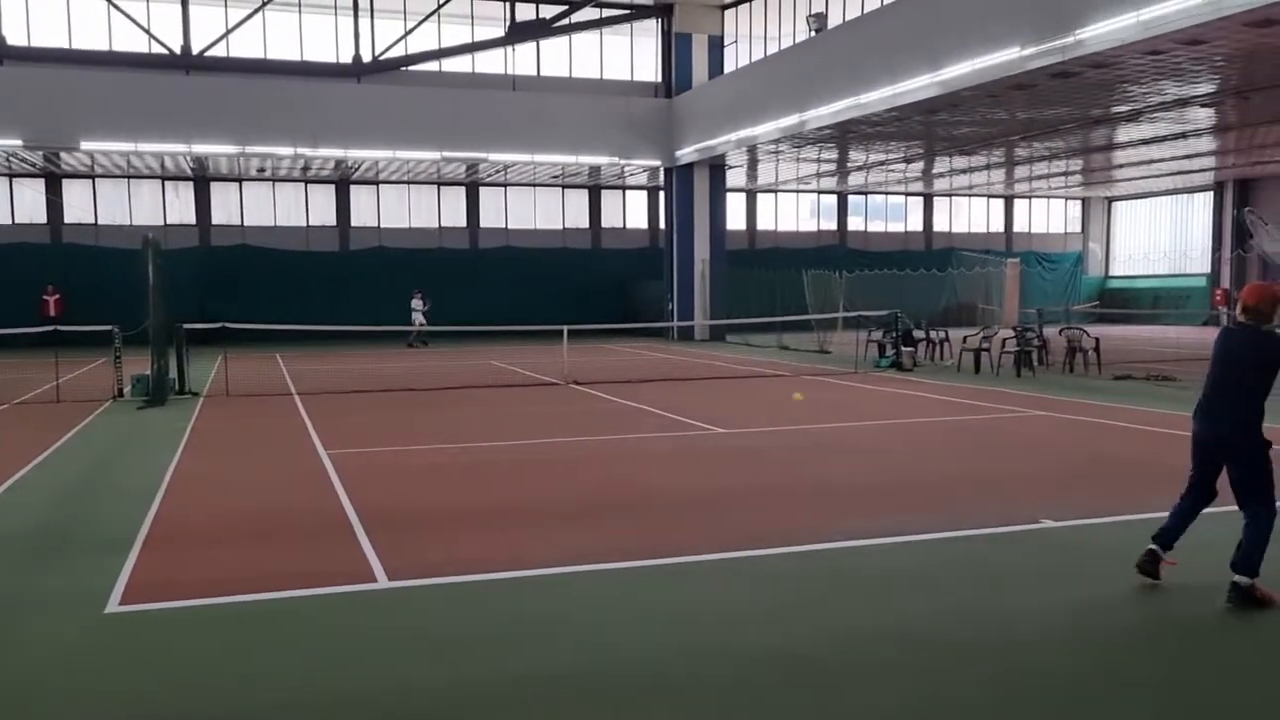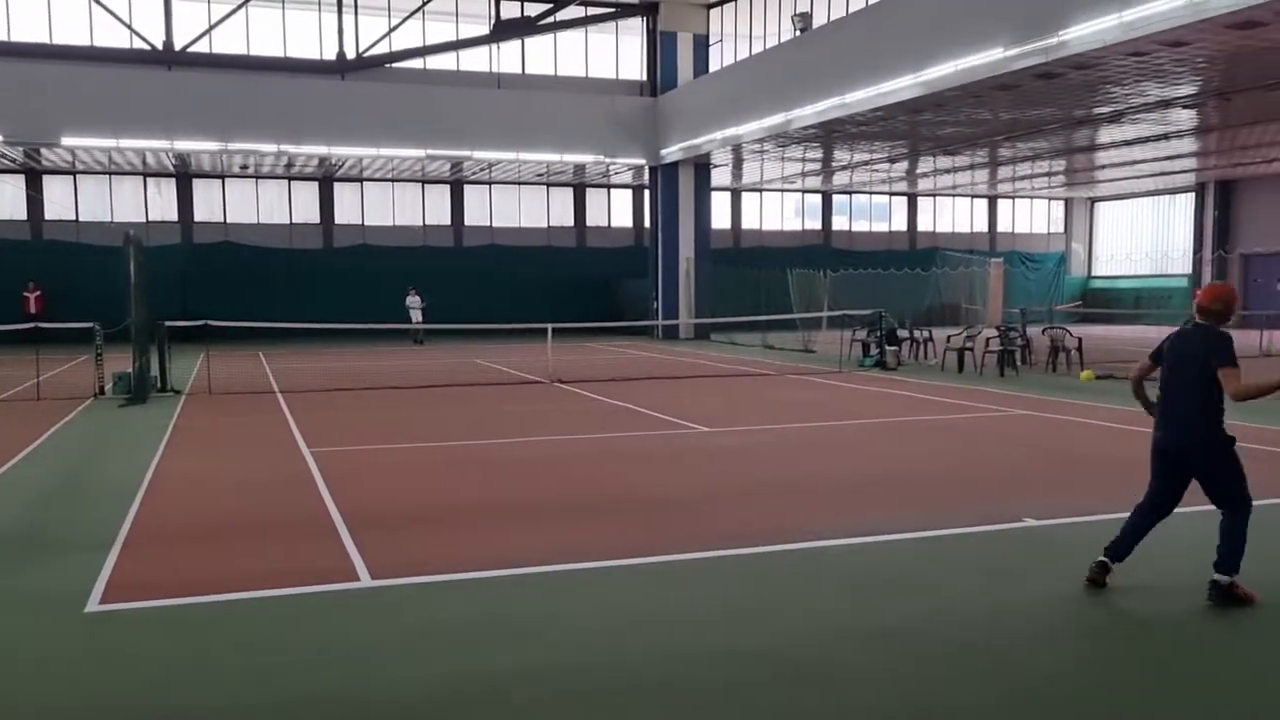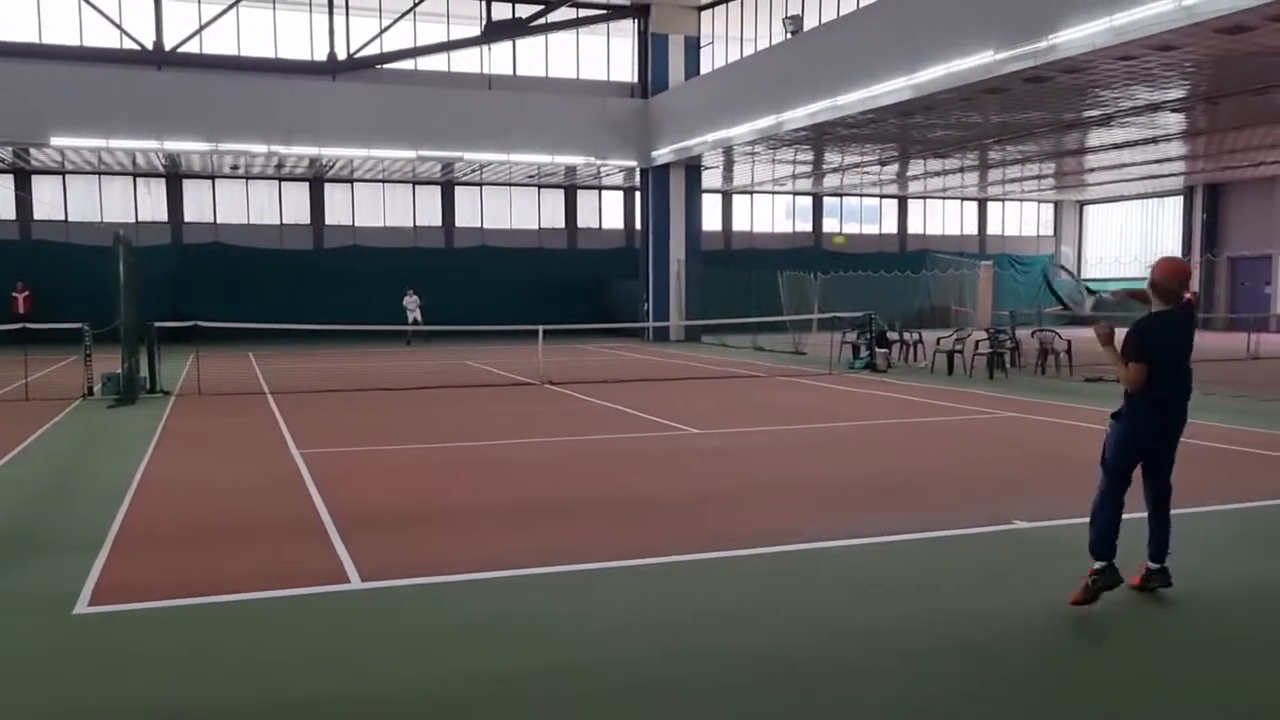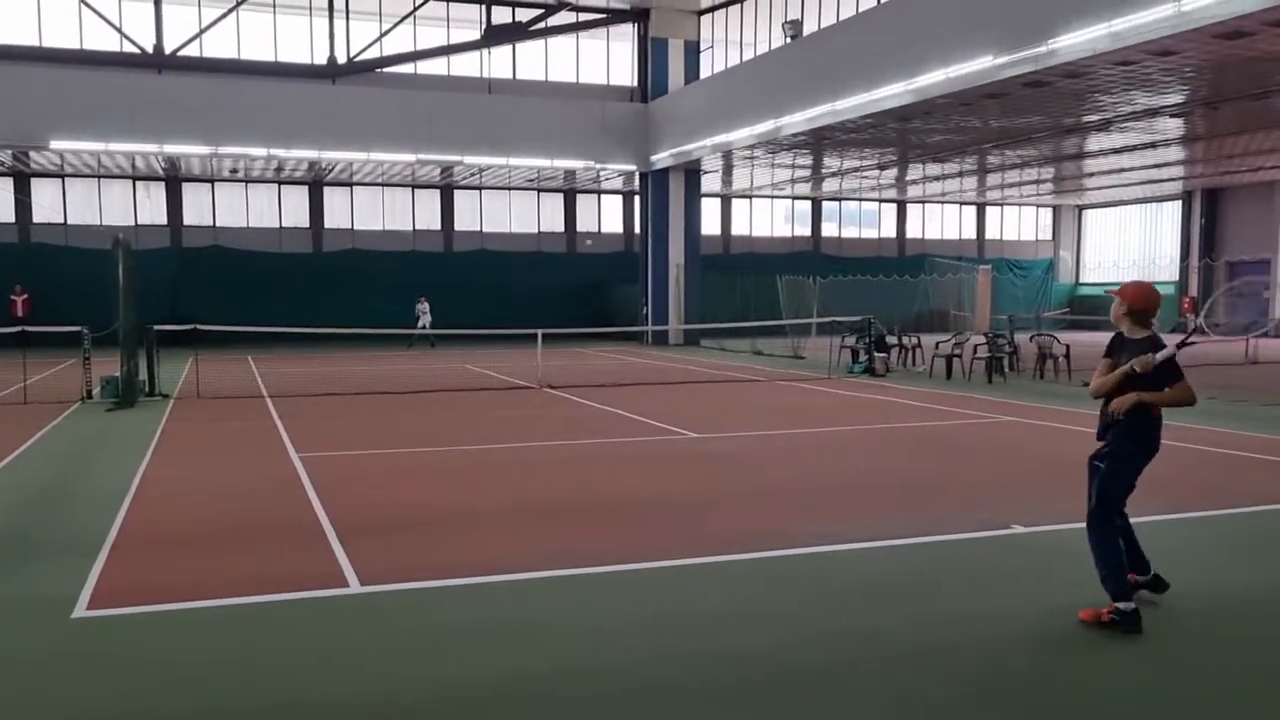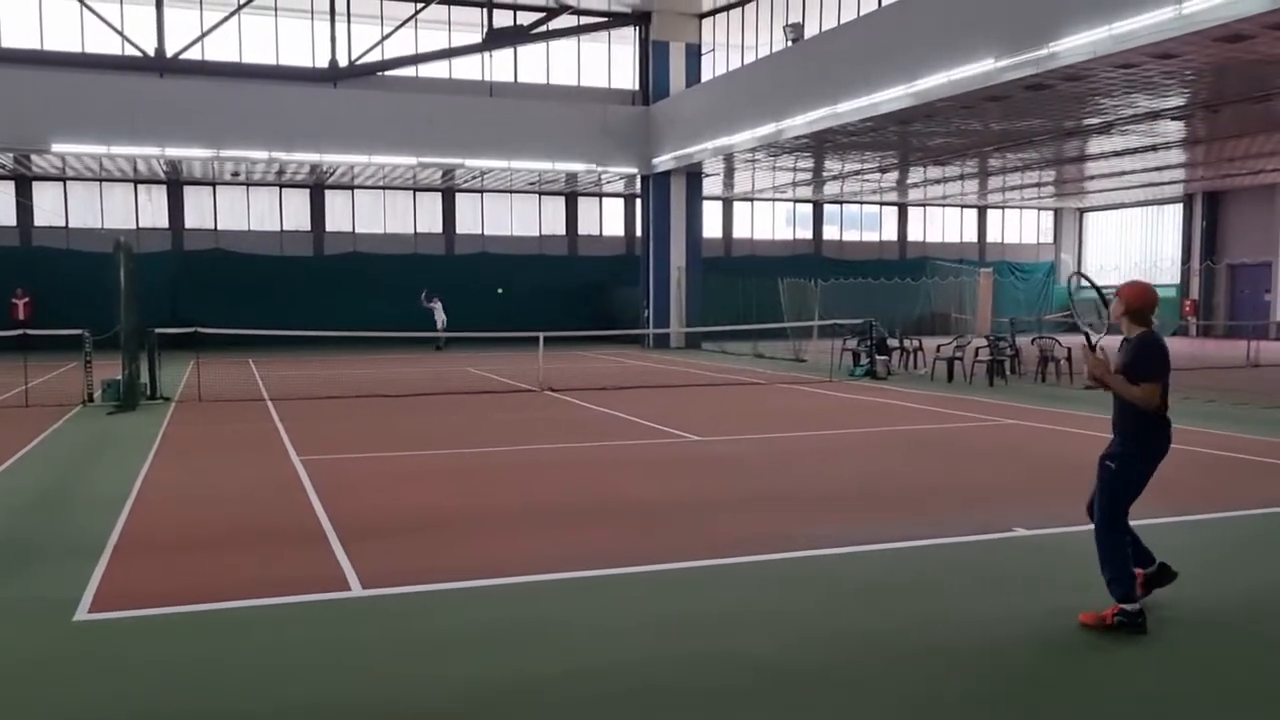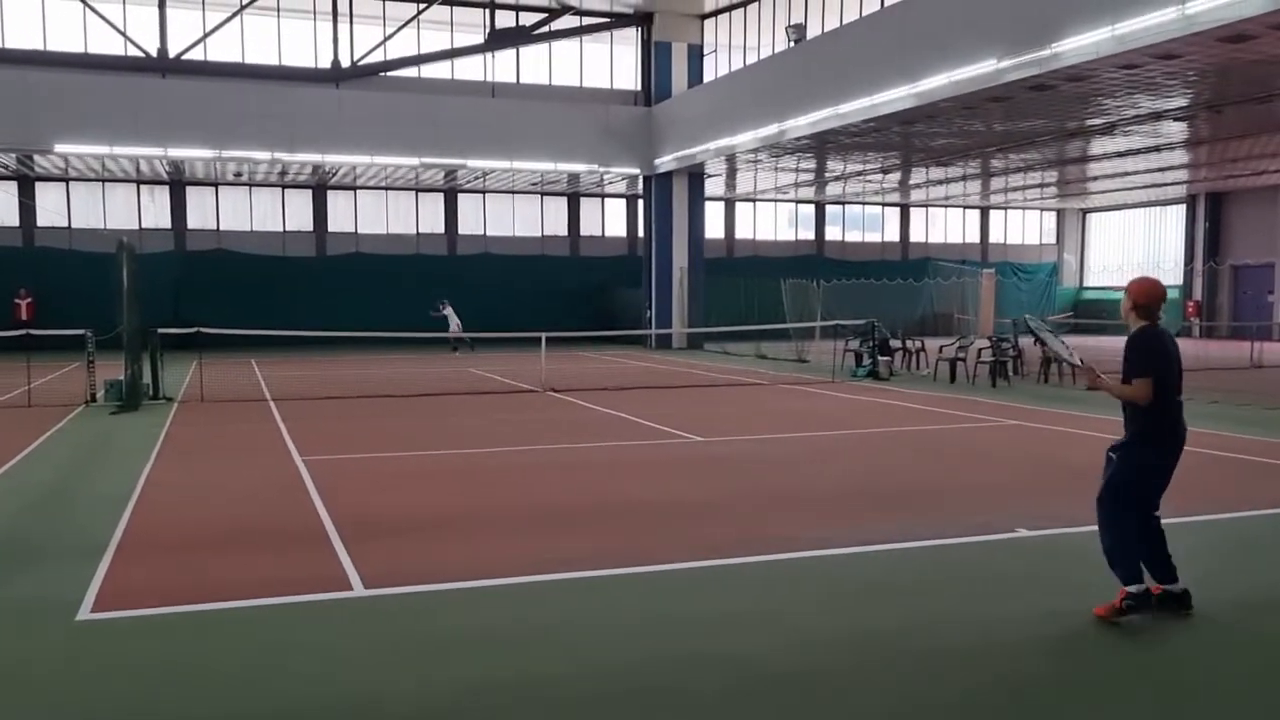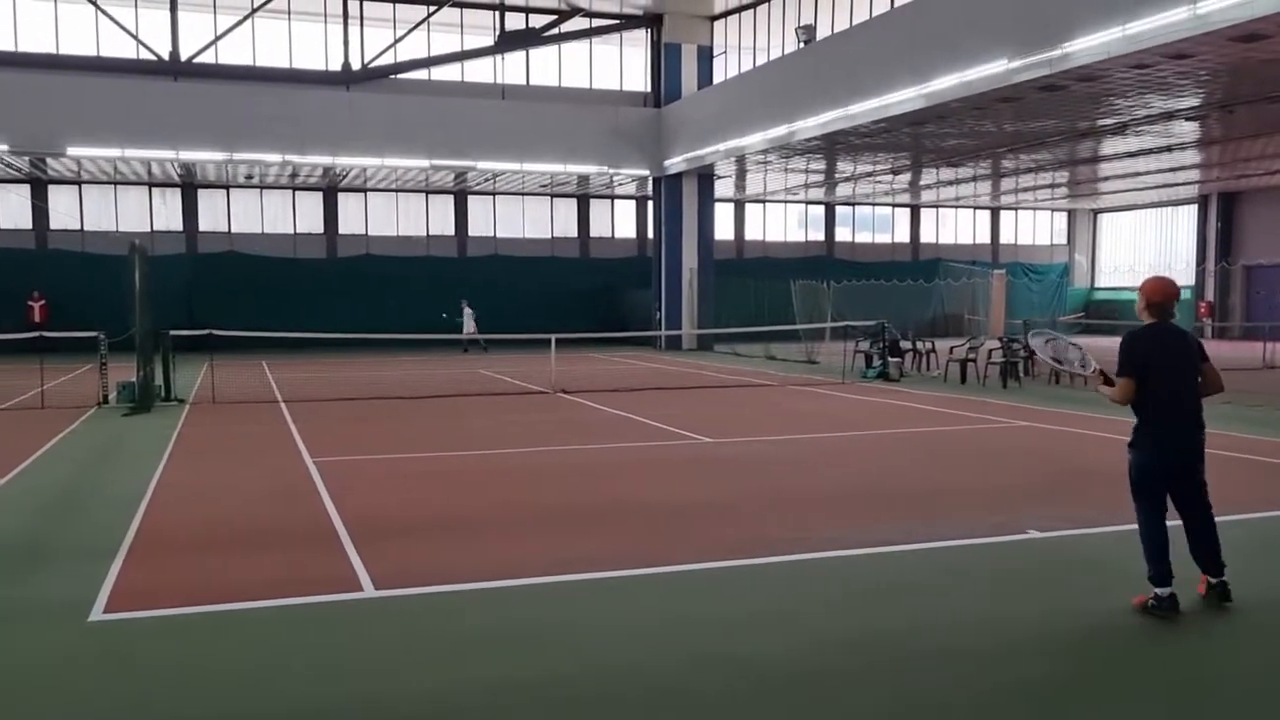
dt=0.3s
person 1, frame 1
left shoulder: (1226, 335)
left hip: (1206, 429)
right hip: (1244, 437)
left knee: (1197, 493)
left ankle: (1155, 550)
right ankle: (1243, 581)
person 1, frame 2
left shoulder: (1174, 339)
right shoulder: (1220, 341)
left elbow: (1136, 378)
right elbow: (1236, 391)
left wrist: (1149, 407)
left hip: (1167, 437)
right hip: (1206, 438)
left knee: (1154, 504)
right knee: (1236, 506)
left ankle: (1105, 563)
right ankle: (1224, 580)
person 1, frame 3
left shoulder: (1143, 328)
right shoulder: (1186, 312)
left elbow: (1132, 382)
left wrist: (1109, 347)
right wrist: (1131, 294)
left hip: (1137, 418)
right hip: (1172, 417)
left knee: (1111, 488)
right knee: (1157, 489)
left ankle: (1102, 568)
right ankle: (1156, 567)
person 1, frame 4
left shoulder: (1158, 351)
right shoulder: (1119, 341)
left elbow: (1187, 396)
right elbow: (1095, 388)
left wrist: (1139, 397)
right wrist: (1128, 369)
left hip: (1131, 445)
right hip: (1115, 441)
left knee: (1100, 519)
right knee: (1110, 512)
left ankle: (1124, 608)
right ankle: (1143, 575)
person 1, frame 5
left shoulder: (1150, 347)
right shoulder: (1129, 343)
left elbow: (1151, 401)
left wrist: (1108, 376)
right wrist: (1101, 373)
left hip: (1141, 445)
right hip: (1128, 442)
left knee: (1107, 519)
right knee: (1101, 511)
left ankle: (1128, 610)
right ankle: (1150, 569)
person 1, frame 6
left shoulder: (1138, 342)
right shoulder: (1162, 338)
left elbow: (1142, 396)
left wrist: (1104, 384)
right wrist: (1117, 386)
left hip: (1144, 439)
right hip: (1171, 437)
left knee: (1113, 506)
right knee: (1141, 510)
left ankle: (1134, 590)
right ankle: (1171, 590)
person 1, frame 7
left shoulder: (1134, 340)
right shoulder: (1188, 339)
left elbow: (1125, 395)
right elbow: (1215, 385)
left wrist: (1105, 389)
left hip: (1153, 439)
right hip: (1190, 435)
left knee: (1151, 512)
right knee: (1196, 508)
left ankle: (1163, 593)
right ankle: (1216, 580)
